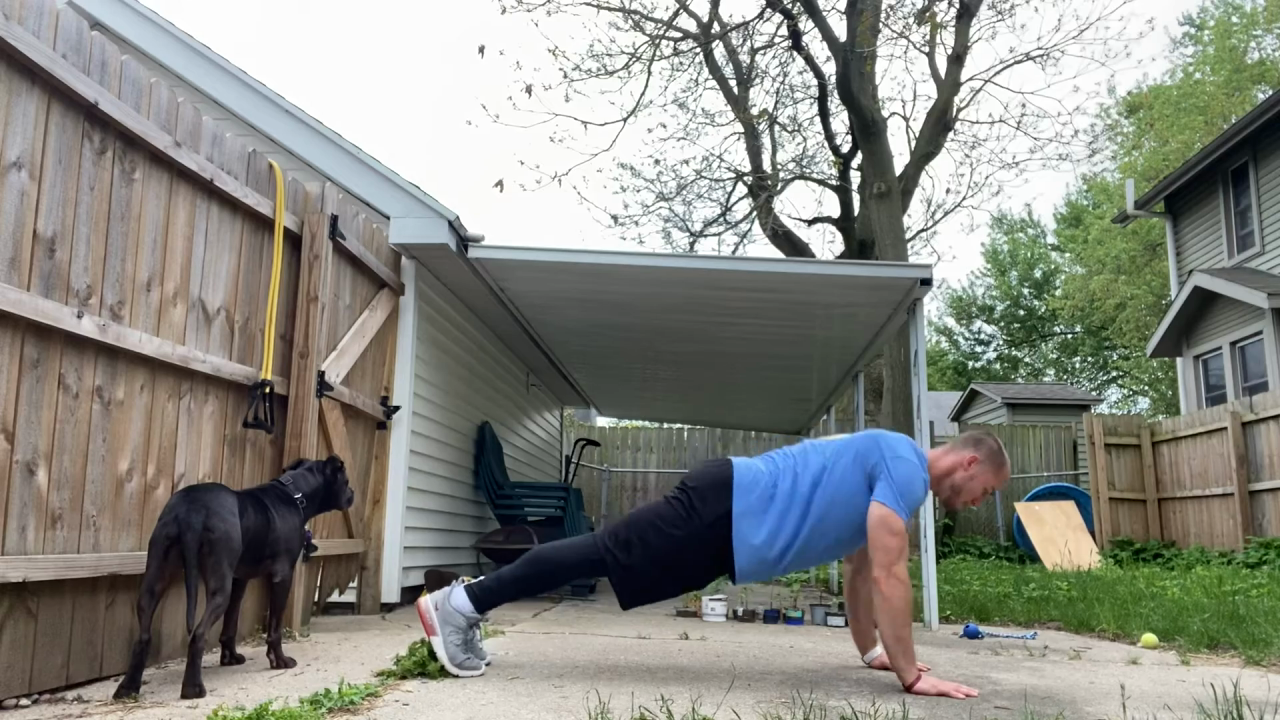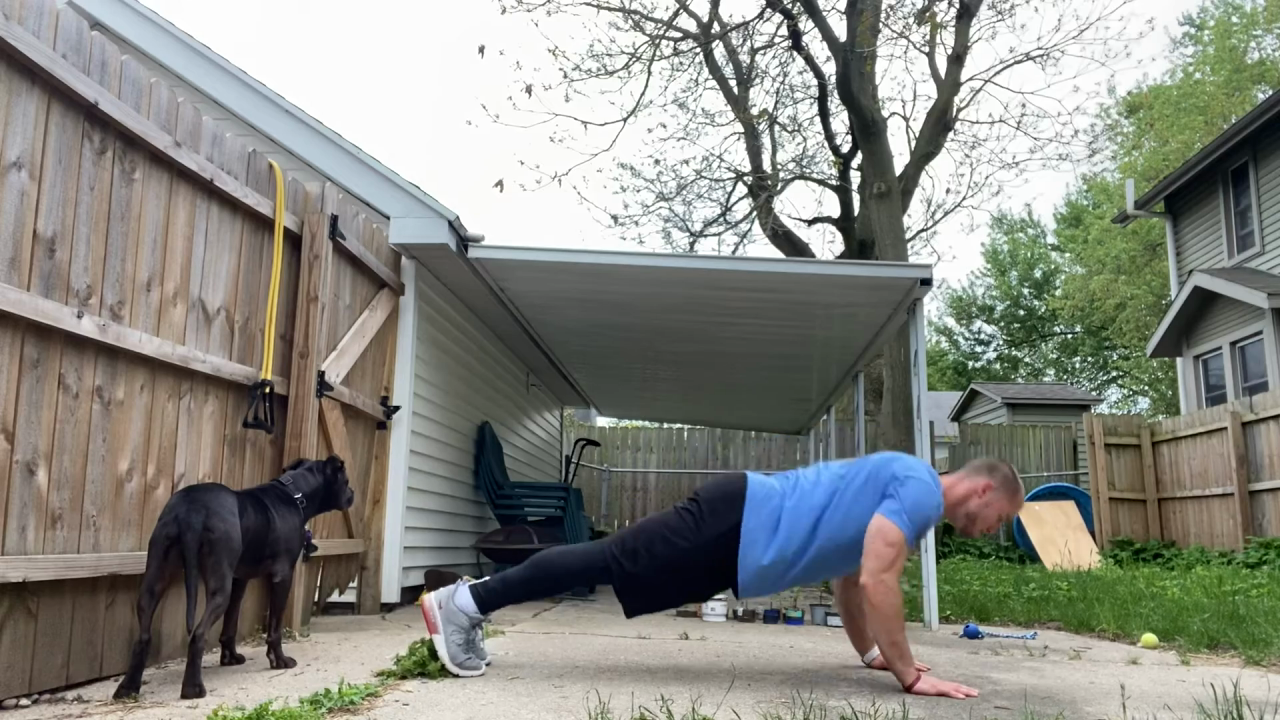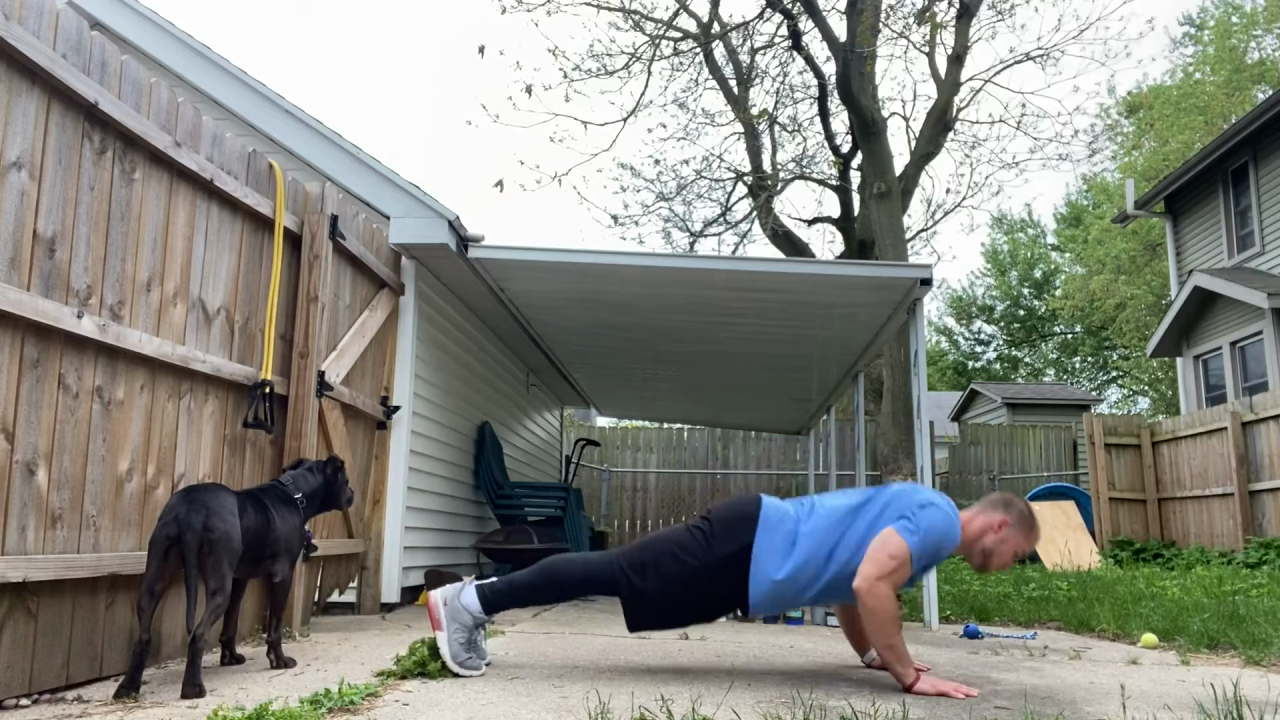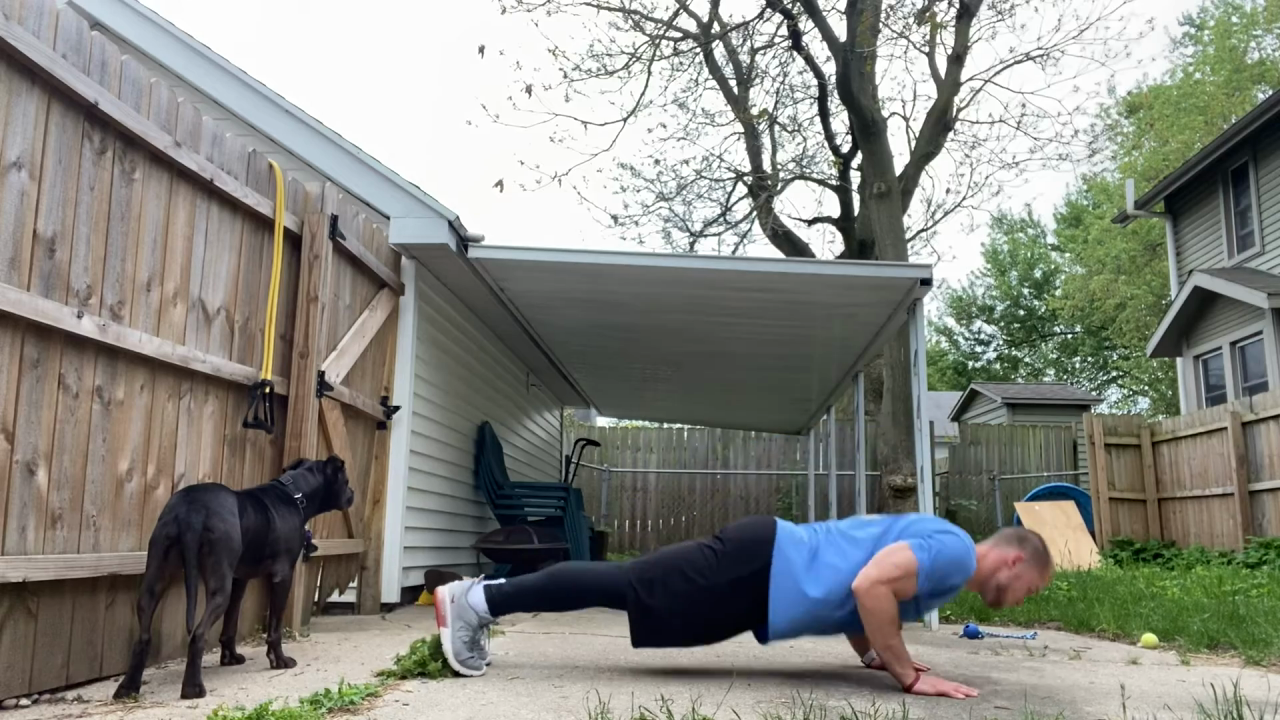
dt=0.1s
person 1, frame 1
left shoulder: (895, 466)
right shoulder: (907, 467)
left elbow: (857, 559)
right elbow: (886, 573)
left wrist: (870, 647)
right wrist: (909, 672)
left hip: (735, 514)
right hip: (728, 509)
left knee: (598, 557)
right knee: (601, 555)
left ankle: (466, 602)
right ankle: (459, 603)
person 1, frame 2
left shoulder: (906, 486)
right shoulder: (920, 489)
left elbow: (852, 574)
right elbow: (875, 583)
left wrist: (869, 650)
right wrist: (910, 674)
left hip: (744, 525)
right hip: (737, 525)
left knee: (604, 563)
right knee: (609, 563)
left ankle: (471, 600)
right ankle: (463, 602)
person 1, frame 3
left shoulder: (925, 513)
right shoulder: (939, 525)
left elbow: (841, 552)
right elbow: (868, 584)
left wrist: (871, 651)
right wrist: (908, 673)
left hip: (759, 545)
right hip: (750, 545)
left knee: (612, 573)
right knee: (615, 574)
left ankle: (477, 597)
right ankle: (468, 600)
person 1, frame 4
left shoulder: (937, 540)
right shoulder: (955, 553)
right elbow: (869, 586)
left wrist: (873, 653)
right wrist: (909, 674)
left hip: (770, 562)
right hip: (763, 570)
left knee: (622, 583)
right knee: (625, 588)
left ankle: (485, 594)
right ankle: (475, 598)
